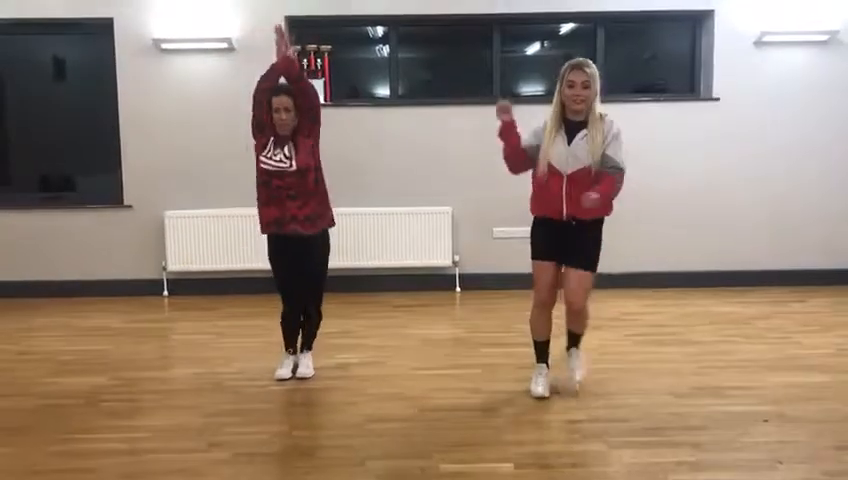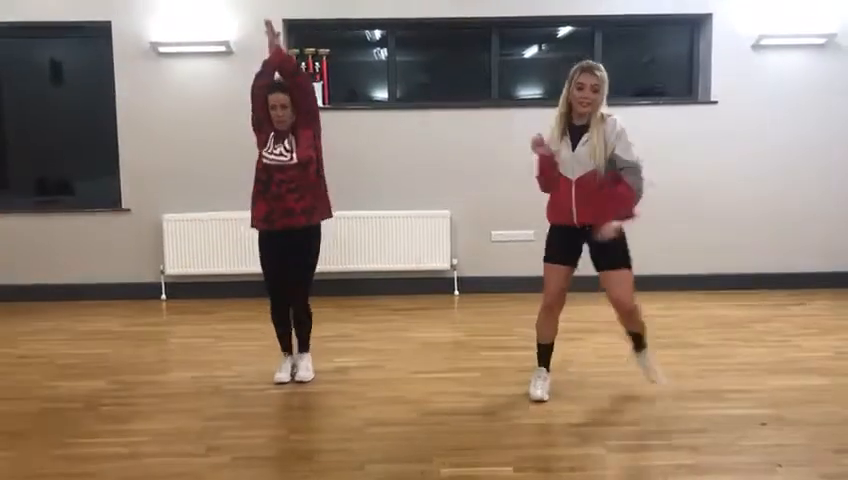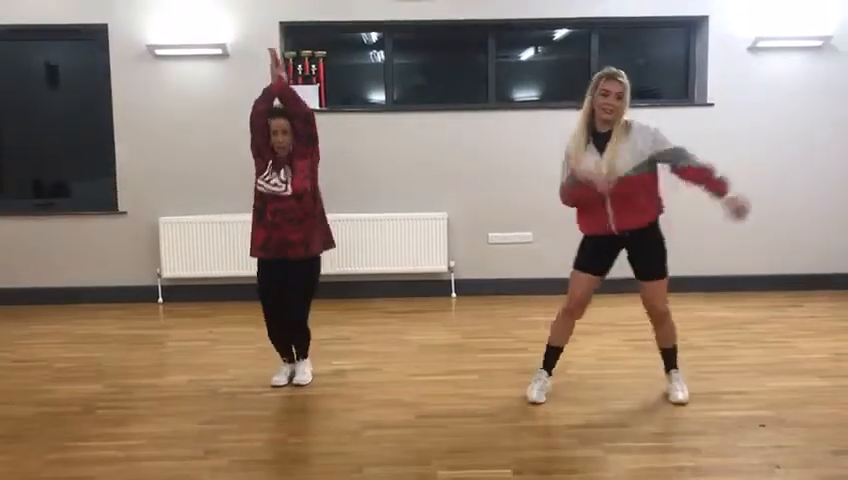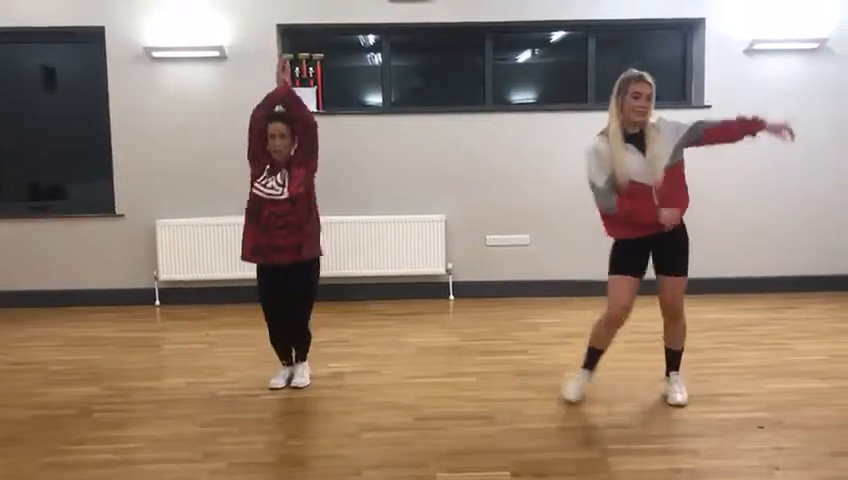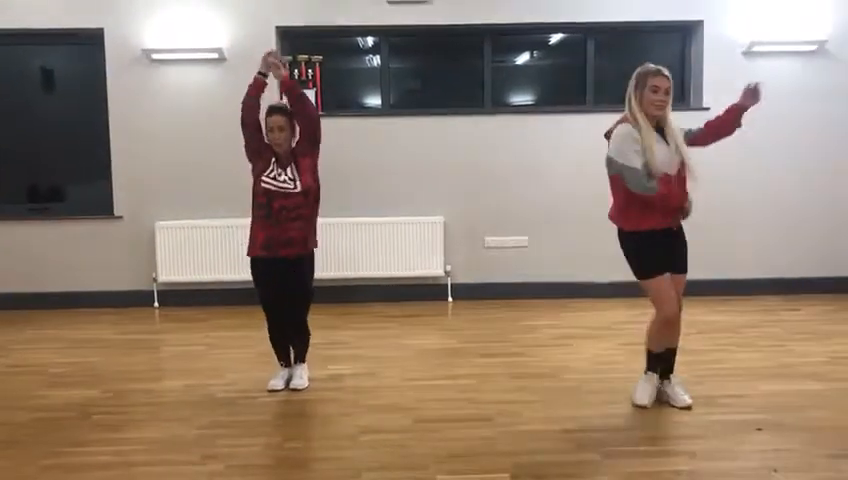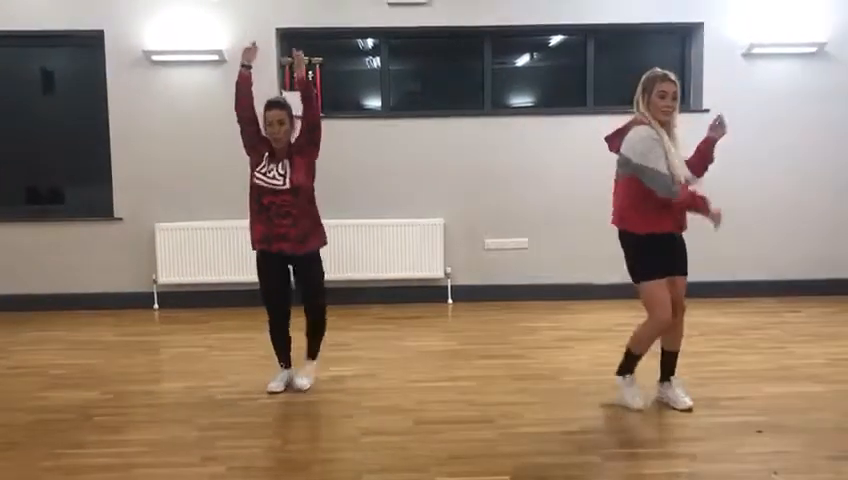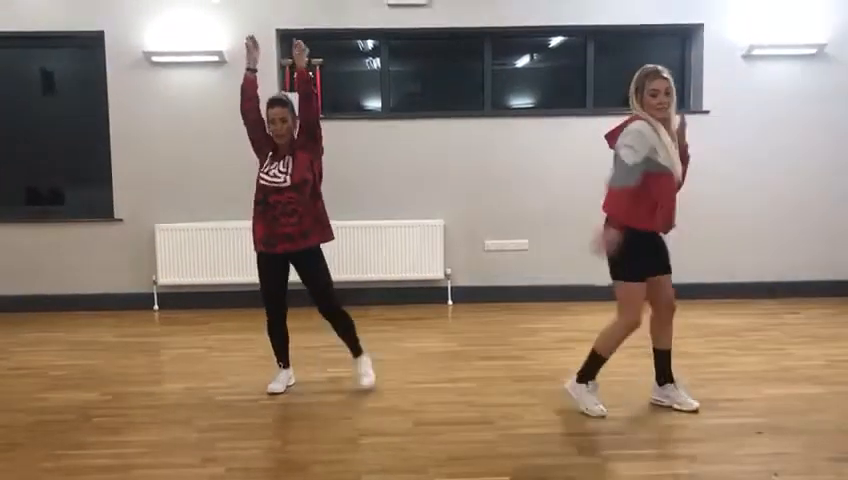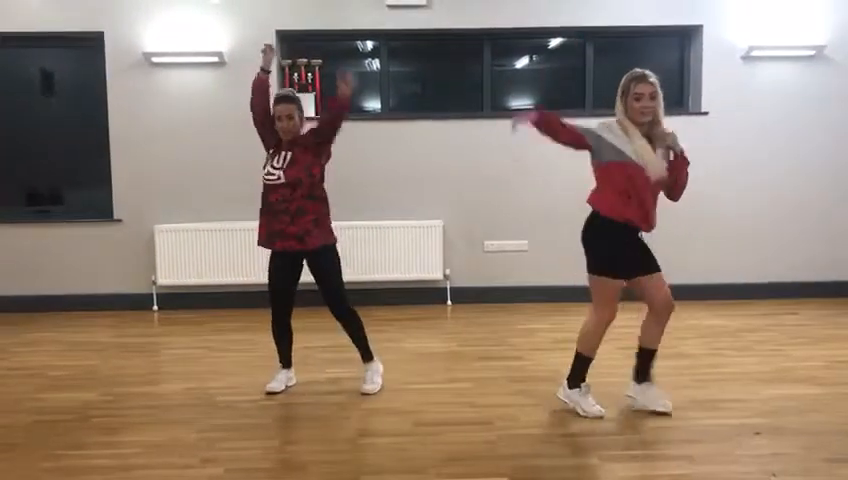
dt=0.2s
person 1, frame 1
left shoulder: (308, 137)
right shoulder: (263, 138)
left elbow: (308, 95)
right elbow: (259, 97)
left wrist: (289, 60)
right wrist: (278, 62)
left hip: (313, 232)
right hip: (279, 234)
left knee: (312, 300)
right knee: (290, 300)
left ankle: (306, 354)
right ankle: (288, 354)
person 1, frame 2
left shoulder: (308, 130)
right shoulder: (264, 133)
left elbow: (304, 89)
right elbow: (257, 93)
left wrist: (280, 54)
right wrist: (271, 57)
left hip: (305, 227)
right hip: (271, 229)
left knee: (298, 296)
right knee: (277, 297)
left ankle: (304, 355)
right ankle: (288, 356)
person 1, frame 3
left shoulder: (306, 157)
right shoulder: (263, 158)
left elbow: (305, 118)
right elbow: (256, 117)
left wrist: (282, 83)
right wrist: (273, 83)
left hip: (305, 254)
right hip: (271, 255)
left knee: (296, 317)
right knee: (274, 319)
left ankle: (303, 361)
right ankle: (287, 361)
person 1, frame 4
left shoulder: (304, 163)
right shoulder: (259, 162)
left elbow: (308, 124)
right elbow: (256, 123)
left wrist: (287, 88)
right wrist: (278, 90)
left hip: (302, 257)
right hip: (267, 258)
left knee: (298, 319)
right knee: (275, 320)
left ankle: (302, 363)
right ankle: (285, 364)
person 1, frame 5
left shoulder: (306, 155)
right shoulder: (259, 157)
left elbow: (310, 118)
right elbow: (248, 118)
left wrist: (286, 81)
right wrist: (261, 76)
left hip: (299, 251)
right hip: (266, 252)
left knee: (297, 314)
right knee: (275, 315)
left ankle: (300, 365)
right ankle: (284, 366)
person 1, frame 6
left shoulder: (304, 151)
right shoulder: (258, 151)
left elbow: (312, 117)
right elbow: (244, 113)
left wrist: (303, 76)
right wrist: (245, 69)
left hip: (305, 243)
right hip: (268, 246)
left knee: (316, 307)
right knee: (278, 312)
left ankle: (310, 363)
right ankle: (284, 368)
person 1, frame 7
left shoulder: (309, 147)
right shoulder: (263, 150)
left elbow: (311, 111)
right elbow: (248, 110)
left wrist: (302, 69)
right wrist: (251, 67)
left hip: (305, 243)
right hip: (270, 246)
left knee: (328, 305)
right knee: (274, 312)
left ankle: (360, 359)
right ankle: (285, 371)
person 1, frame 8
left shoulder: (314, 144)
right shoulder: (273, 145)
left elbow: (331, 121)
right elbow: (258, 107)
left wrist: (343, 96)
right wrist: (265, 69)
left hip: (316, 240)
right hip: (281, 244)
left knee: (339, 306)
right knee: (279, 310)
left ankle: (372, 365)
right ankle: (286, 370)
person 2, frame 1
left shoulder: (606, 128)
right shoulder: (547, 129)
left elbow: (614, 176)
right elbow: (517, 165)
left wrist: (598, 196)
right wrist: (507, 127)
left hip: (585, 224)
right hip: (547, 222)
left knee: (575, 300)
right knee: (543, 298)
left ankle: (574, 351)
right ankle: (541, 367)
person 2, frame 2
left shoulder: (612, 129)
right shoulder: (557, 132)
left elbow: (631, 177)
right elbow: (546, 184)
left wrist: (616, 218)
right wrist: (544, 158)
left hip: (605, 226)
right hip: (563, 226)
left knee: (623, 302)
right knee: (551, 301)
left ankle: (640, 349)
right ankle: (542, 371)
person 2, frame 3
left shoulder: (640, 135)
right shoulder: (576, 144)
left elbow: (683, 161)
right elbow: (566, 194)
left wrist: (723, 192)
right wrist: (590, 187)
left hip: (643, 233)
right hip: (599, 235)
left knee: (658, 311)
right knee: (571, 306)
left ankle: (673, 373)
right ankle: (544, 375)
person 2, frame 4
left shoulder: (665, 131)
right shoulder: (601, 147)
left elbow: (712, 130)
right elbow: (605, 201)
left wrist: (763, 125)
right wrist: (654, 214)
left hip: (671, 232)
right hip: (630, 237)
left knee: (673, 309)
right knee: (616, 312)
left ankle: (673, 375)
right ankle: (586, 371)
person 2, frame 5
left shoulder: (667, 130)
right shoulder: (624, 136)
left elbow: (703, 136)
right elbow: (640, 186)
left wrist: (741, 107)
right wrist: (680, 199)
left hip: (670, 229)
right hip: (639, 233)
left knee: (676, 309)
right knee: (667, 310)
left ankle: (667, 379)
right ankle: (650, 375)
person 2, frame 6
left shoulder: (663, 134)
right shoulder: (643, 137)
left elbow: (687, 174)
right elbow: (668, 188)
left wrist: (710, 141)
right wrist: (707, 207)
left hip: (668, 234)
right hip: (642, 236)
left knee: (677, 311)
right knee: (661, 316)
left ankle: (667, 383)
right ankle: (626, 375)
person 2, frame 7
left shoulder: (664, 136)
right shoulder: (640, 132)
left elbow: (667, 186)
right elbow: (625, 181)
left wrist: (682, 144)
right wrist: (613, 227)
left hip: (649, 234)
right hip: (629, 234)
left knee: (665, 308)
right knee: (630, 318)
left ankle: (665, 385)
right ankle: (582, 381)
person 2, frame 8
left shoulder: (660, 143)
right shoulder: (610, 135)
left elbow: (675, 191)
right elbow: (569, 133)
left wrist: (677, 153)
right wrist: (537, 118)
left hip: (631, 235)
right hip: (604, 231)
left knee: (663, 303)
right knee: (604, 312)
left ankle: (642, 382)
right ankle: (574, 386)
